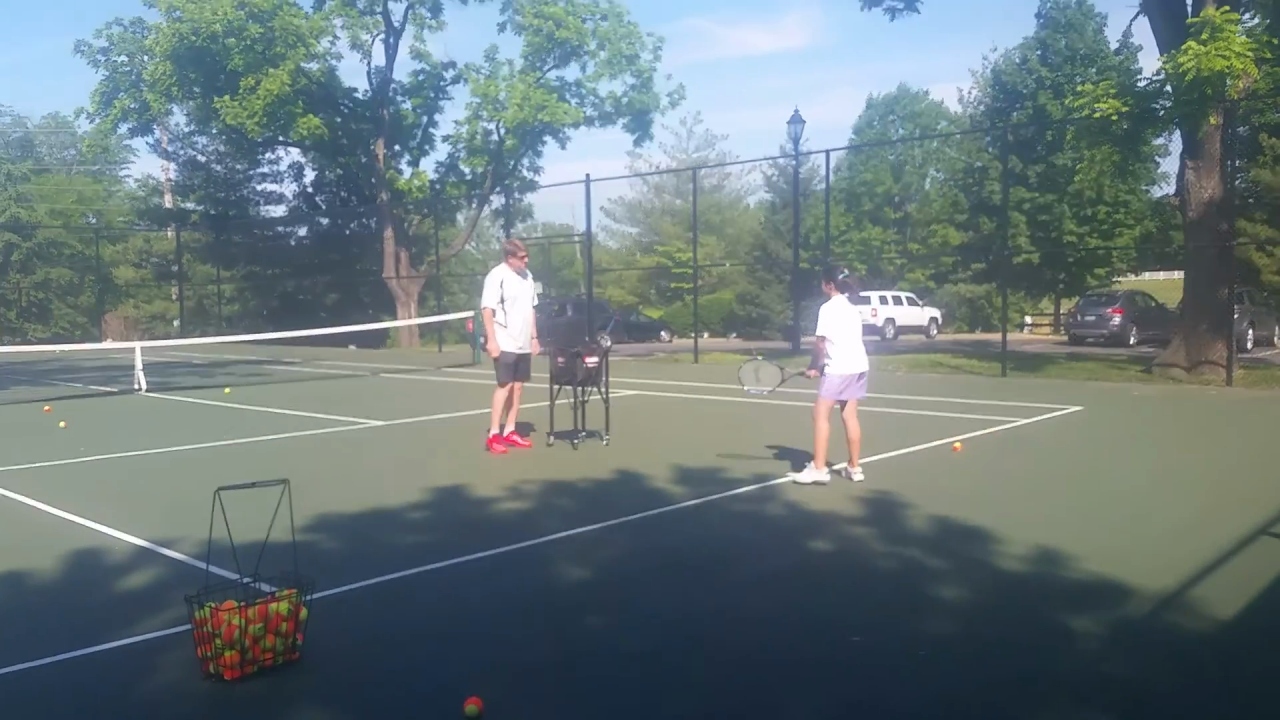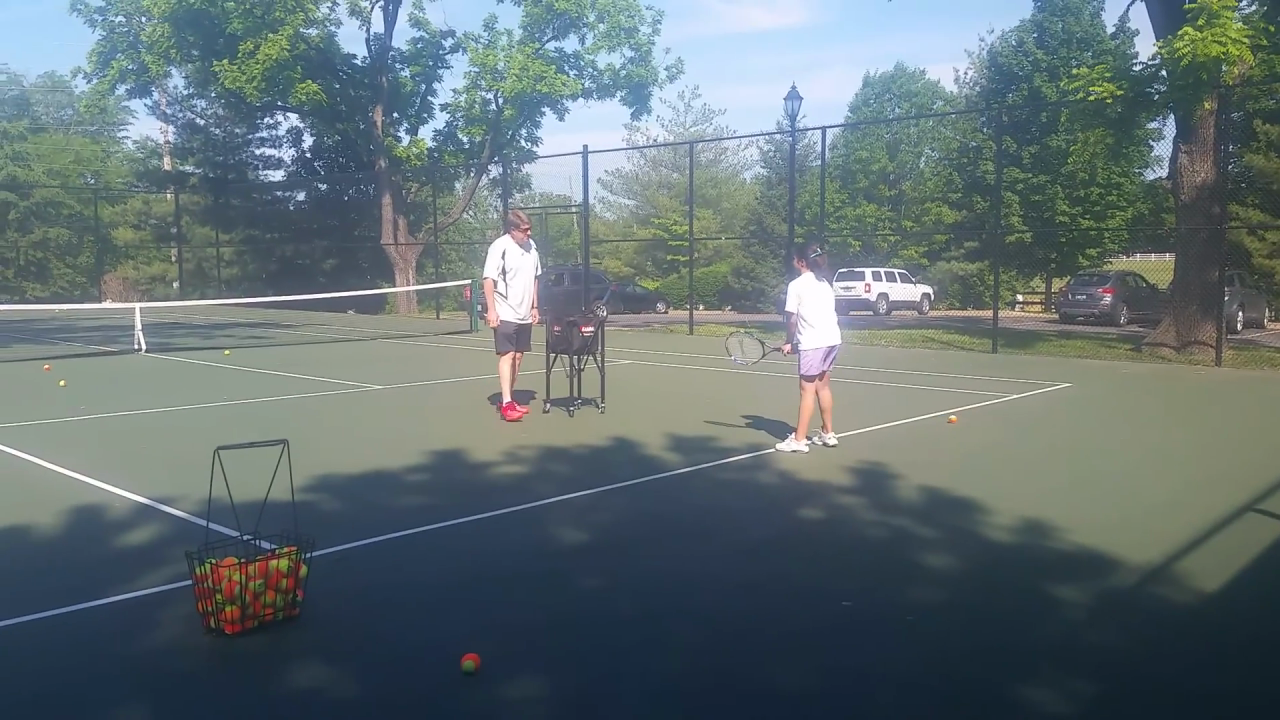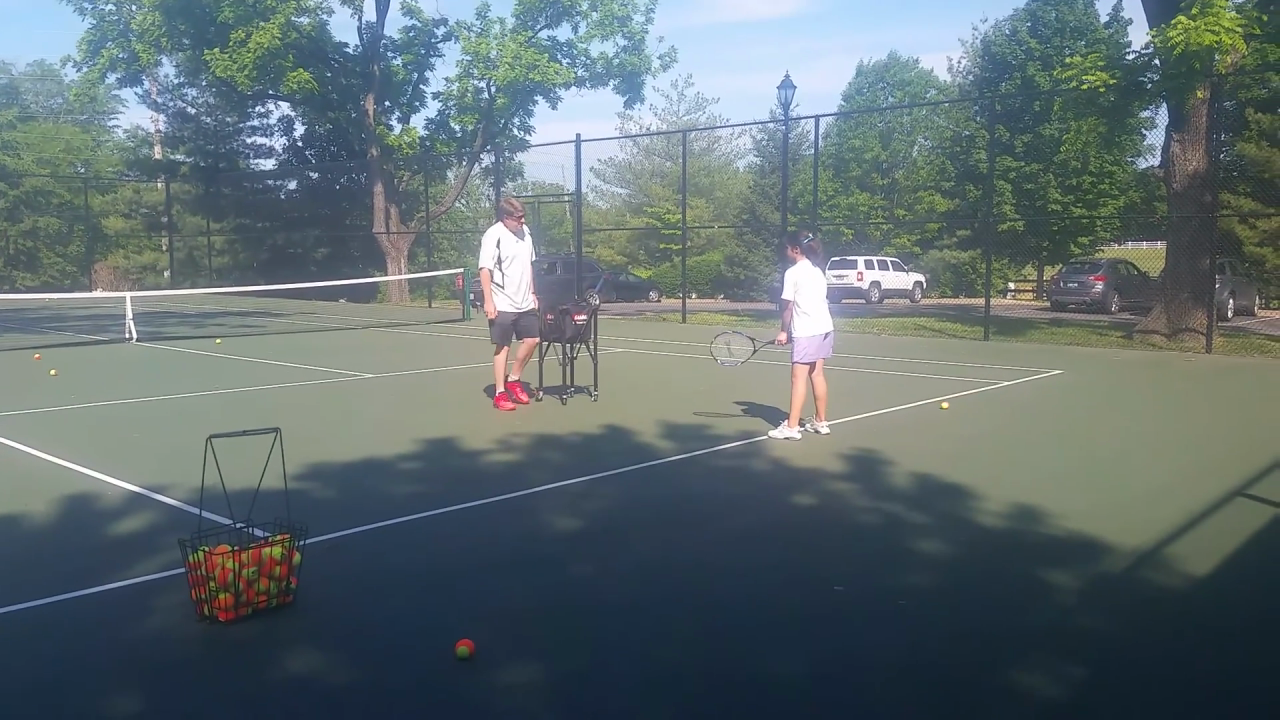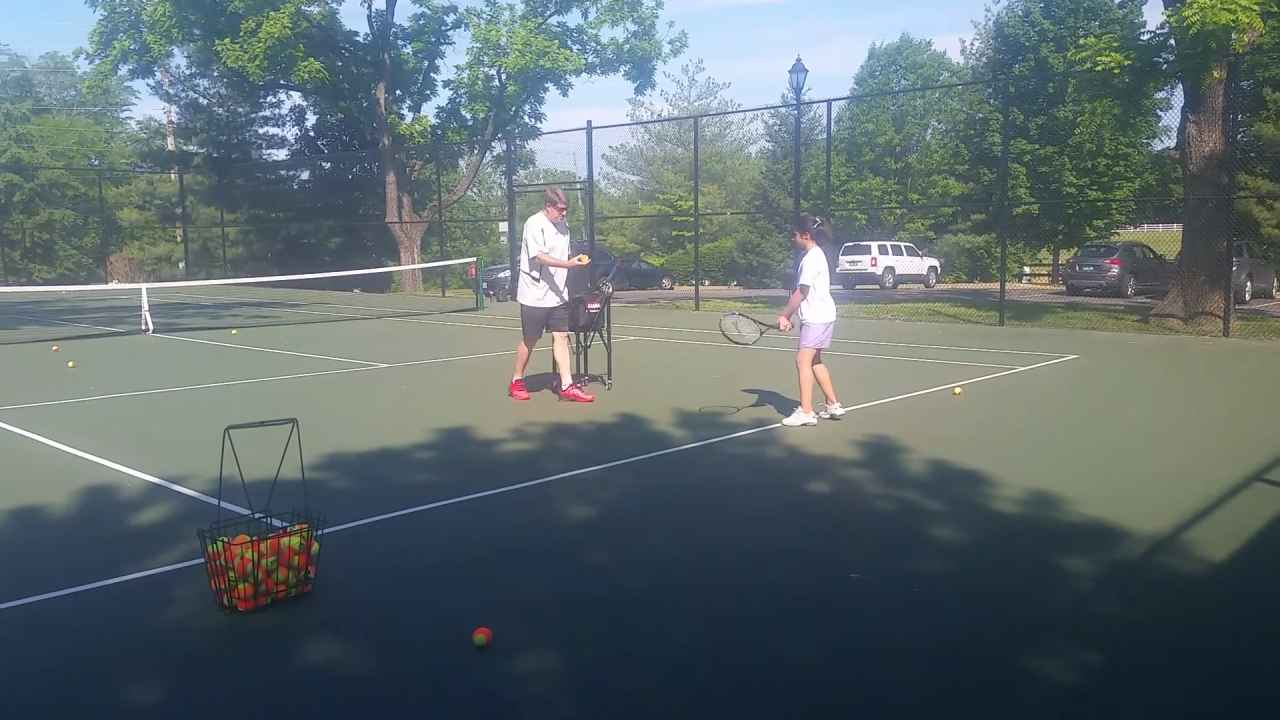
dt=0.5s
person 1, frame 1
left shoulder: (527, 276)
right shoulder: (497, 276)
right elbow: (487, 309)
left wrist: (534, 336)
right wrist: (491, 339)
left hip: (523, 344)
right hip: (504, 344)
left knee: (517, 387)
right knee: (504, 386)
left ankle: (509, 432)
right ankle: (493, 435)
person 1, frame 2
left shoulder: (531, 246)
right shoulder: (500, 247)
right elbow: (488, 279)
left wrist: (534, 306)
right wrist: (491, 310)
left hip: (524, 314)
right hip: (505, 314)
left knee: (517, 356)
right knee: (507, 355)
left ankle: (508, 399)
right ankle: (506, 404)
person 1, frame 3
left shoulder: (524, 231)
right shoulder: (493, 235)
right elbow: (484, 269)
left wrist: (532, 292)
right wrist: (488, 301)
left hip: (525, 302)
right hip: (502, 304)
left knee: (532, 339)
right knee: (503, 347)
left ankle: (513, 379)
right ankle: (500, 394)
person 1, frame 4
left shoulder: (562, 225)
right shoulder: (534, 224)
right elbow: (539, 257)
left wrist: (565, 280)
right wrist: (569, 263)
left hip: (557, 295)
right hip: (535, 295)
left knee: (561, 337)
right knee: (530, 339)
left ankle: (567, 386)
right ankle: (517, 381)
person 2, frame 1
left shoulder: (828, 308)
right shoulder: (851, 307)
left elbow: (821, 344)
left wrist: (813, 367)
right wrist: (821, 365)
left hip: (838, 368)
right hip: (858, 365)
left knee: (821, 415)
right knee: (850, 416)
left ankle: (819, 467)
right ankle: (854, 467)
person 2, frame 2
left shoulder: (796, 285)
right shoulder: (824, 283)
left elbow: (793, 319)
right elbow: (828, 313)
left wrist: (789, 342)
right wrist: (795, 341)
left hip: (813, 343)
right hip: (832, 339)
left knee: (807, 391)
right knee: (822, 386)
left ankle: (799, 440)
right ankle: (828, 433)
person 2, frame 3
left shoulder: (793, 272)
right shoulder: (817, 271)
left elbow: (788, 307)
right elbow: (813, 302)
left wrist: (784, 331)
right wrist: (791, 330)
left hip: (806, 331)
right hip: (823, 327)
left knee: (798, 377)
right knee: (817, 374)
left ankle: (792, 426)
right ankle: (820, 421)
person 2, frame 4
left shoulder: (812, 258)
right shoulder: (810, 257)
left elbow: (801, 293)
right elbow: (798, 292)
left wrist: (784, 315)
right wrist: (787, 316)
left hip: (817, 318)
right hip: (813, 317)
left knee: (803, 361)
right knee: (814, 362)
left ankle: (805, 412)
right ankle: (833, 404)
